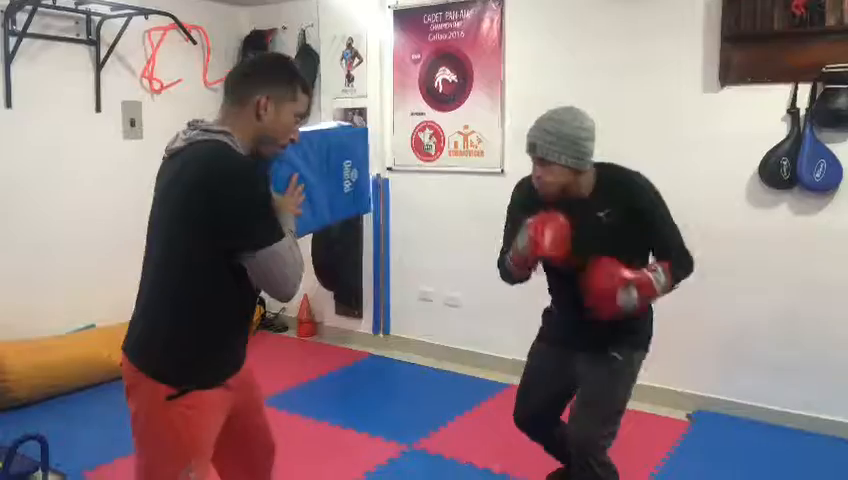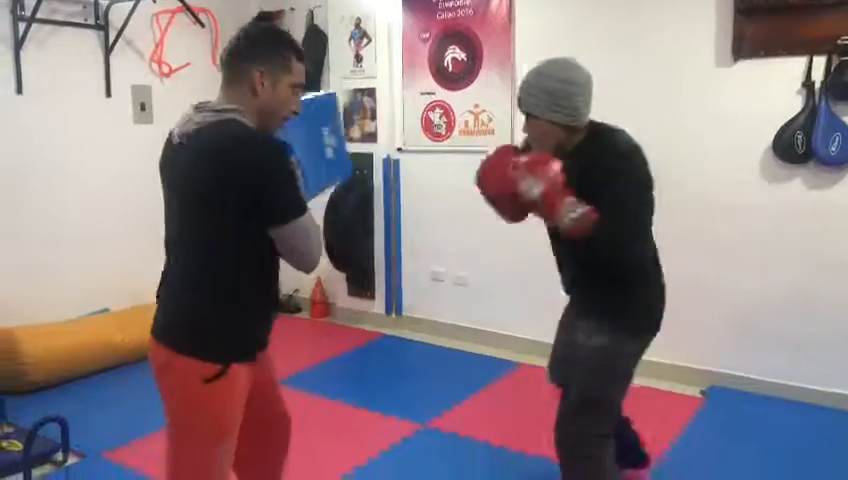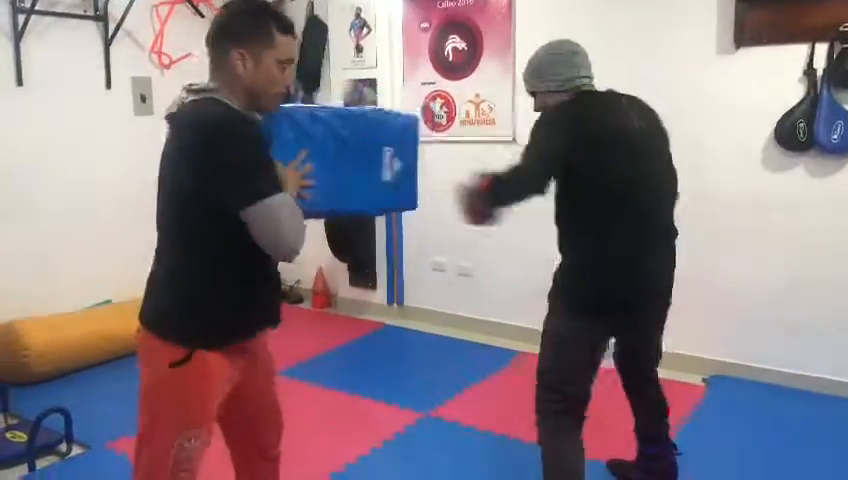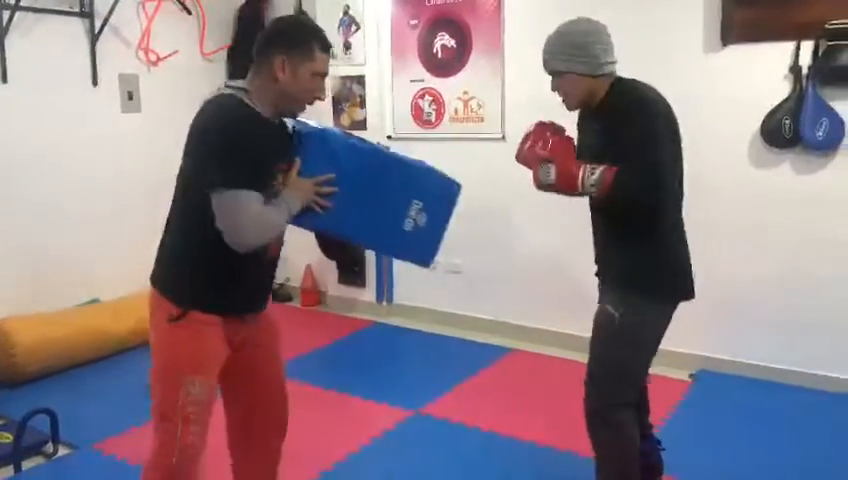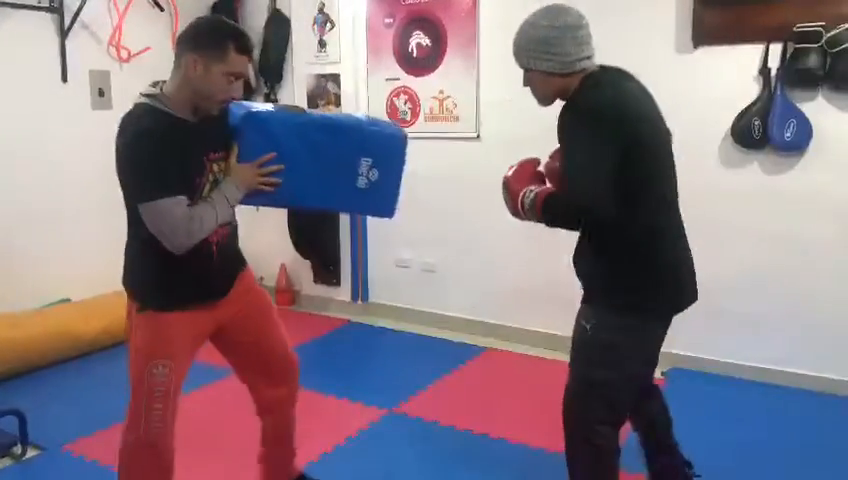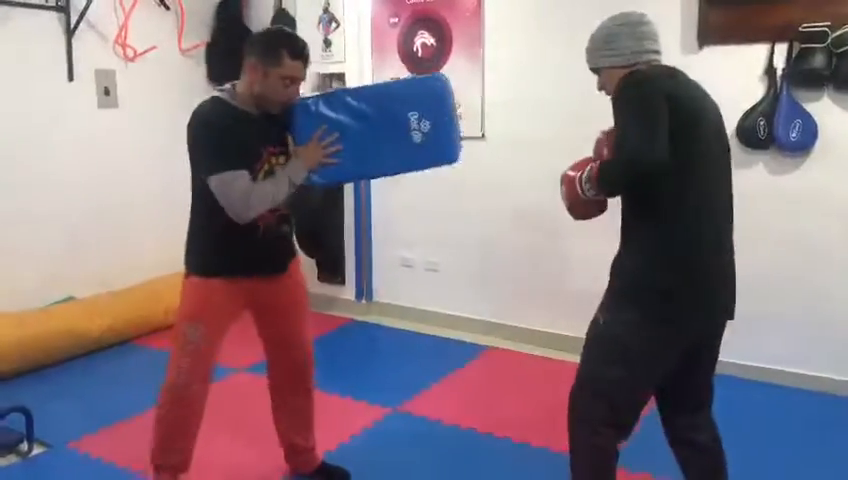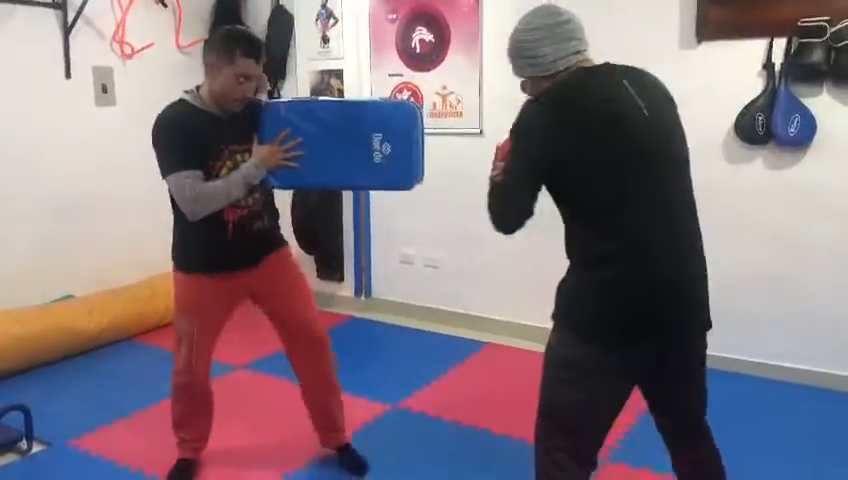
dt=0.5s
person 1, frame 1
left shoulder: (193, 155)
right shoulder: (234, 172)
right elbow: (284, 282)
left wrist: (271, 218)
right wrist: (284, 218)
left hip: (215, 362)
right hip: (174, 376)
person 1, frame 2
left shoulder: (184, 139)
right shoulder: (258, 152)
right elbow: (306, 254)
right wrist: (287, 195)
left hip: (235, 340)
right hip: (201, 352)
left knee: (269, 437)
person 1, frame 3
left shoulder: (226, 125)
right shoulder: (221, 131)
right elbow: (285, 241)
left wrist: (279, 190)
right wrist: (287, 189)
left hip: (239, 331)
right hip: (187, 342)
person 1, frame 4
left shoulder: (276, 129)
right shoulder: (225, 122)
right elbow: (243, 230)
left wrist: (306, 193)
right wrist: (294, 199)
left hip: (249, 302)
right hip: (191, 306)
left knee: (266, 414)
person 1, frame 5
left shoulder: (217, 115)
right shoulder: (143, 132)
right elbow: (179, 232)
right wrist: (235, 186)
left hip: (230, 281)
right hip: (165, 300)
left knee: (279, 372)
right knee: (151, 423)
person 1, frame 6
left shoulder: (285, 115)
right shoulder: (211, 120)
right elbow: (241, 203)
right wrist: (298, 166)
left hip: (279, 264)
right hip: (215, 270)
left knee: (294, 365)
right knee: (186, 380)
person 1, frame 7
left shoulder: (257, 113)
right shoulder: (174, 124)
left elbow: (291, 167)
right elbow: (194, 202)
right wrist: (258, 165)
left hip: (268, 254)
right hip: (204, 268)
left knee: (312, 340)
right knee: (191, 367)
left ankle: (336, 438)
person 2, frame 1
left shoulder: (631, 191)
right shoulder: (529, 194)
left elbow: (680, 260)
right elbow: (509, 271)
left wrist: (639, 286)
right wrist: (525, 250)
left hip: (619, 336)
right hip: (562, 328)
left knee: (586, 440)
right knee: (530, 415)
person 2, frame 2
left shoulder: (615, 153)
right shoulder: (535, 150)
left elbow: (622, 248)
right elbow: (517, 211)
left wrist: (554, 202)
right wrist: (511, 190)
left hip: (625, 305)
right hip: (587, 297)
left knee: (576, 429)
right knee: (570, 377)
person 2, frame 3
left shoulder: (566, 121)
right shoulder: (641, 114)
left elbow: (527, 180)
right elbow: (662, 187)
left wrist: (480, 195)
left hip: (588, 284)
right hip: (652, 277)
left knee: (560, 406)
right knee: (639, 377)
person 2, frame 4
left shoulder: (641, 108)
right shoulder: (594, 112)
left elbow: (653, 190)
left wrist: (580, 175)
right wrist: (560, 161)
left hip: (647, 275)
right hip: (625, 268)
left knee: (607, 396)
right knee: (624, 379)
person 2, frame 5
left shoulder: (590, 111)
right shoulder: (616, 86)
left elbow: (587, 207)
left wrist: (529, 197)
right wrist: (568, 172)
left hip: (629, 285)
right hip: (655, 273)
left knee: (588, 411)
right knee: (633, 385)
person 2, frame 6
left shoulder: (642, 88)
right shoulder: (693, 94)
left elbow: (641, 160)
left wrist: (591, 179)
left hip: (656, 282)
right hip: (709, 283)
left knee: (596, 410)
right knee: (689, 412)
person 2, frame 7
left shoulder: (546, 112)
right shoulder: (647, 87)
left elbow: (507, 215)
left wrist: (503, 169)
left hip: (605, 302)
right hip: (681, 292)
right knee: (685, 422)
